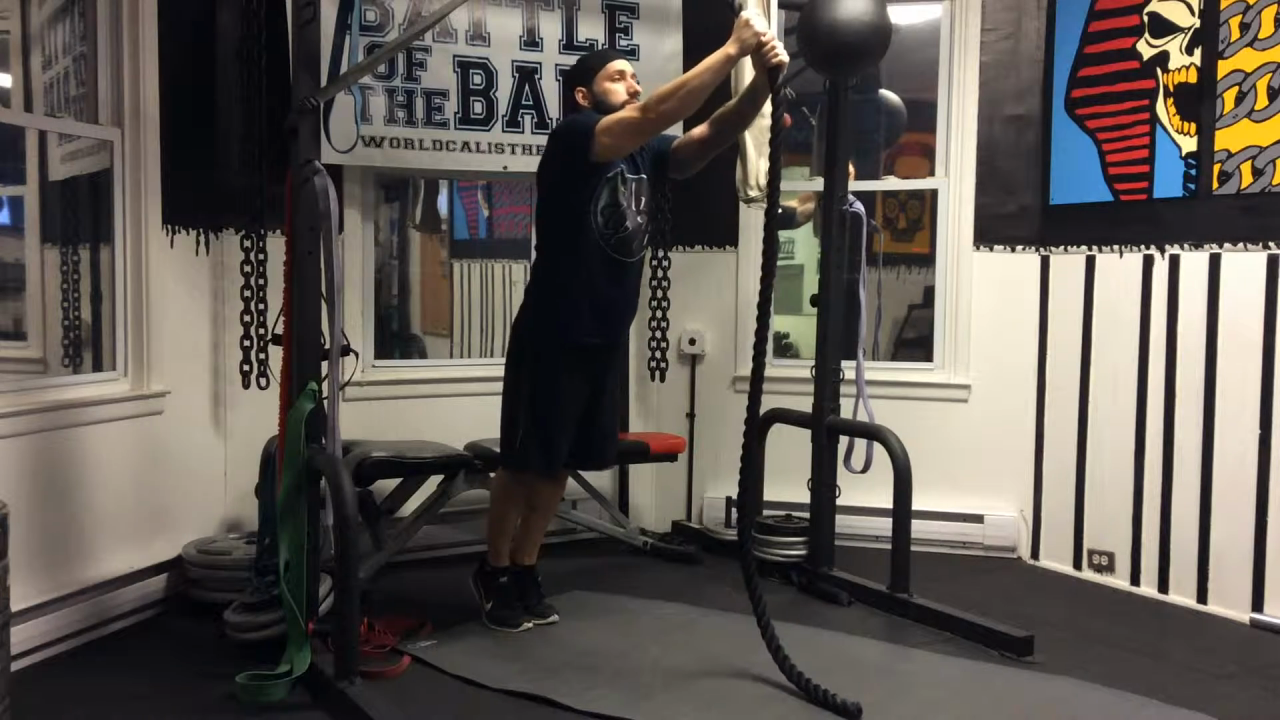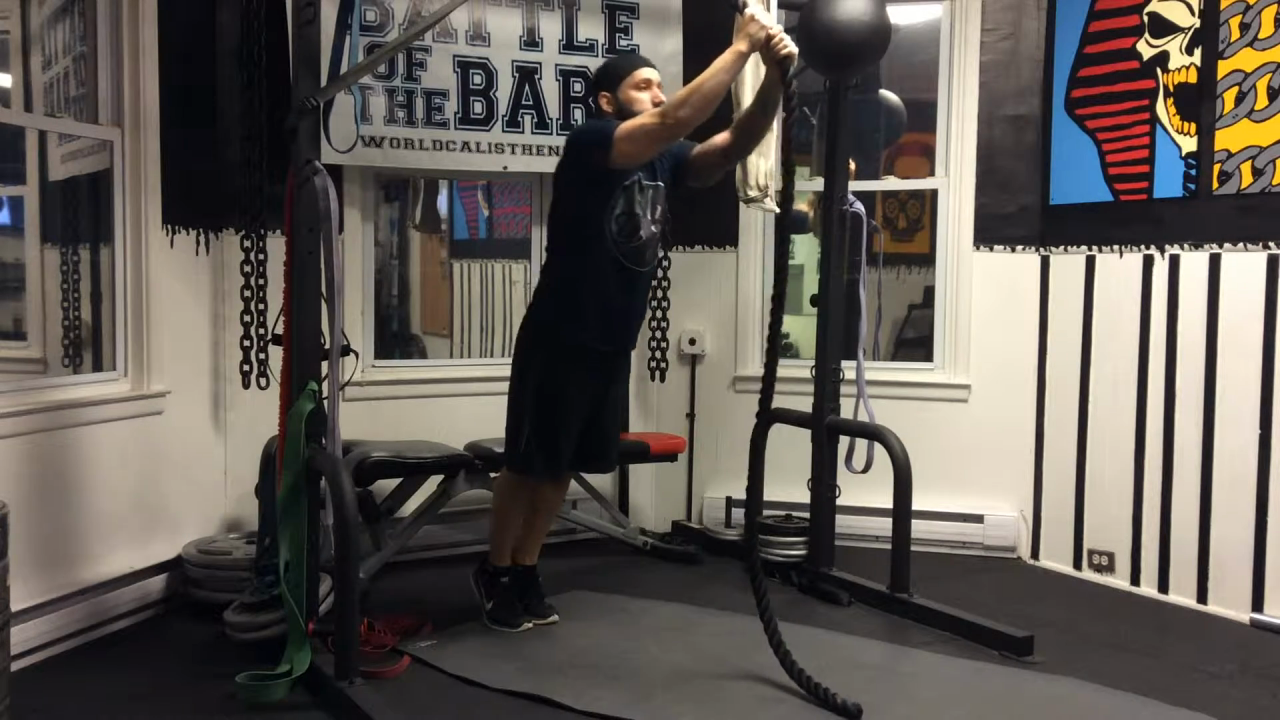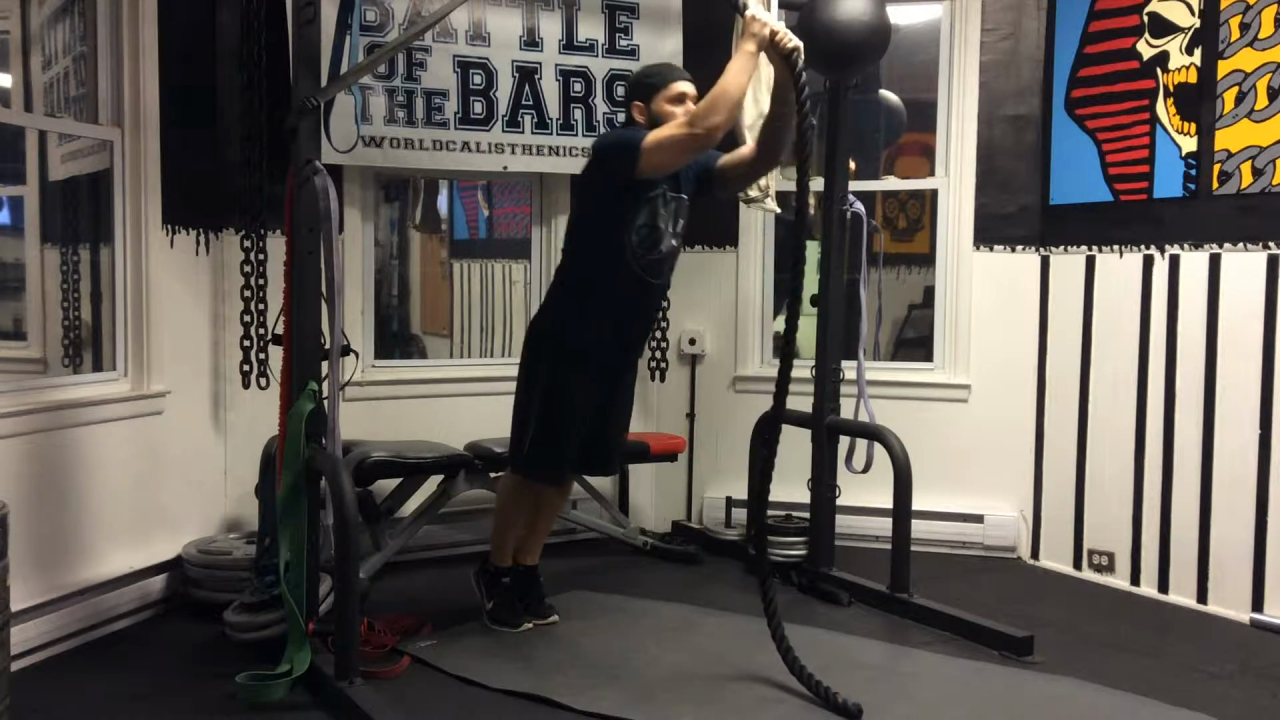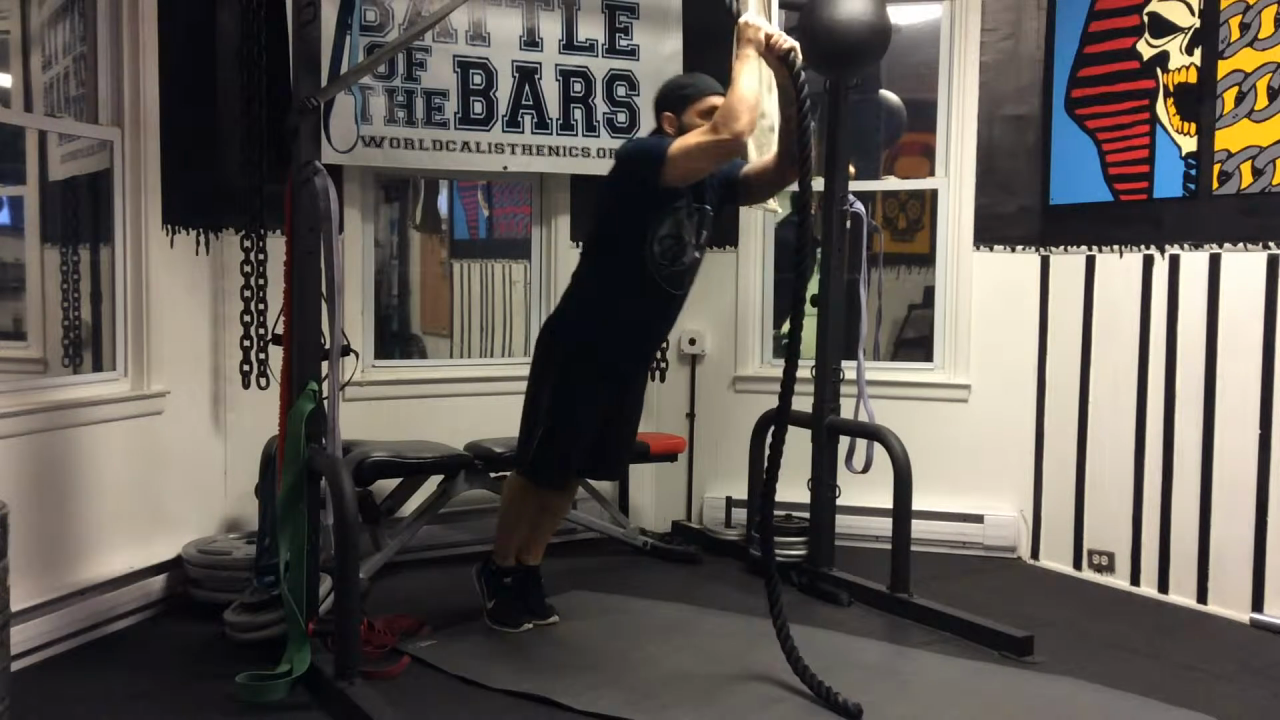
dt=0.2s
person 1, frame 1
left shoulder: (647, 153)
right shoulder: (572, 139)
left elbow: (714, 134)
right elbow: (658, 114)
left wrist: (762, 79)
right wrist: (731, 48)
left hip: (606, 339)
right hip: (552, 336)
left knee: (558, 464)
right knee: (526, 461)
left ankle: (524, 571)
right ankle: (494, 573)
person 1, frame 2
left shoulder: (666, 159)
right shoulder: (591, 143)
left elbow: (736, 142)
right elbow: (679, 118)
left wrist: (774, 75)
right wrist: (739, 46)
left hip: (613, 344)
right hip: (559, 340)
left knee: (561, 467)
right knee: (529, 464)
left ankle: (524, 573)
right ankle: (495, 574)
person 1, frame 3
left shoulder: (690, 171)
right shoulder: (616, 151)
left elbow: (765, 156)
right elbow: (708, 128)
left wrist: (782, 76)
right wrist: (748, 45)
left hip: (620, 351)
right hip: (567, 345)
left knee: (566, 470)
right knee: (534, 466)
left ankle: (525, 573)
right ankle: (496, 574)
person 1, frame 4
left shoulder: (715, 182)
right shoulder: (639, 161)
left elbow: (791, 164)
right elbow: (732, 138)
left wrist: (786, 79)
right wrist: (747, 53)
left hip: (631, 359)
right hip: (578, 350)
left knee: (572, 473)
right knee: (541, 468)
left ankle: (526, 573)
right ankle: (497, 573)
